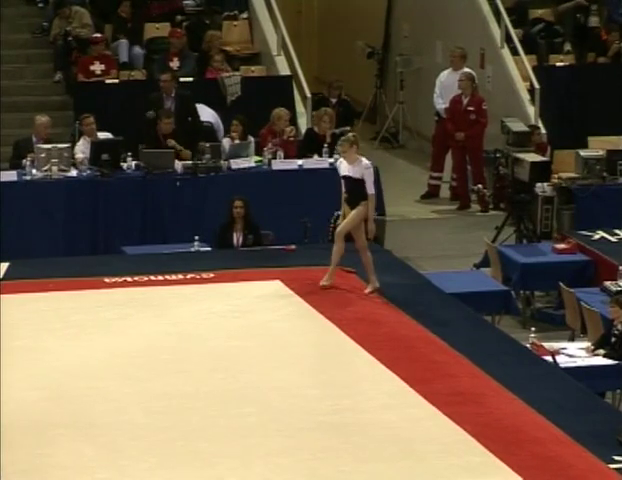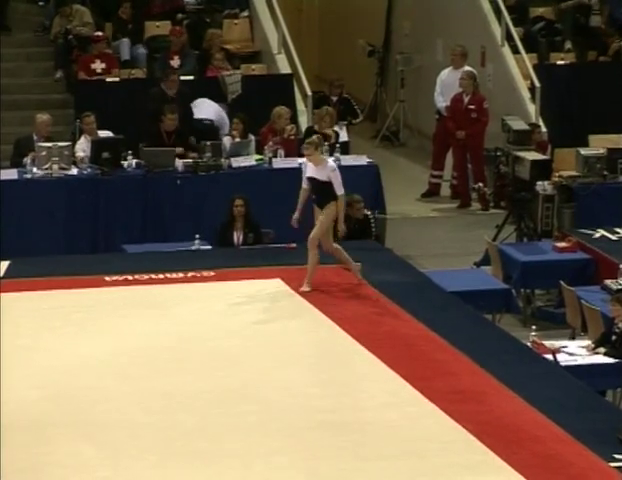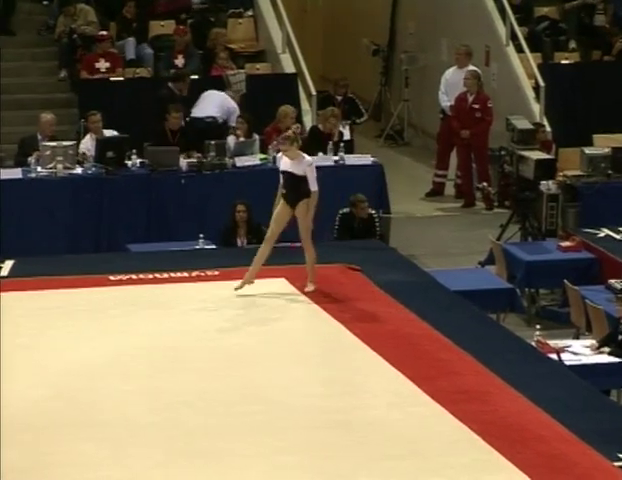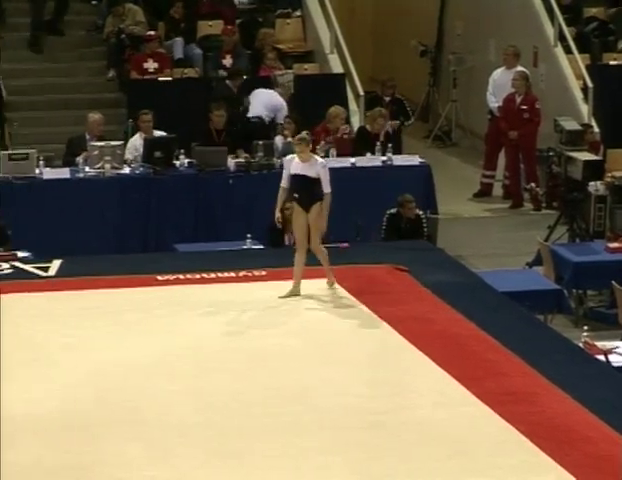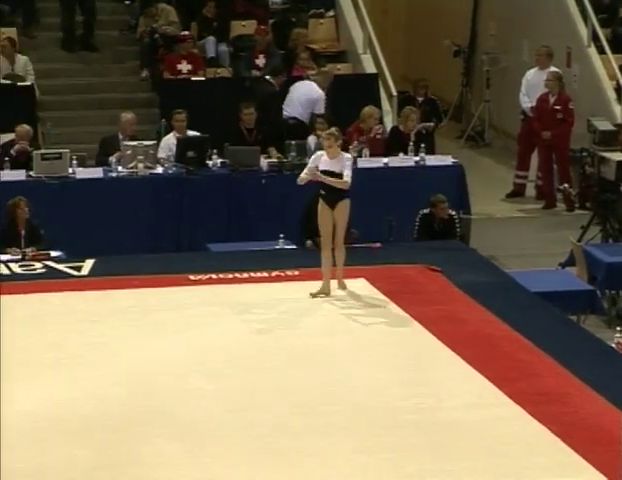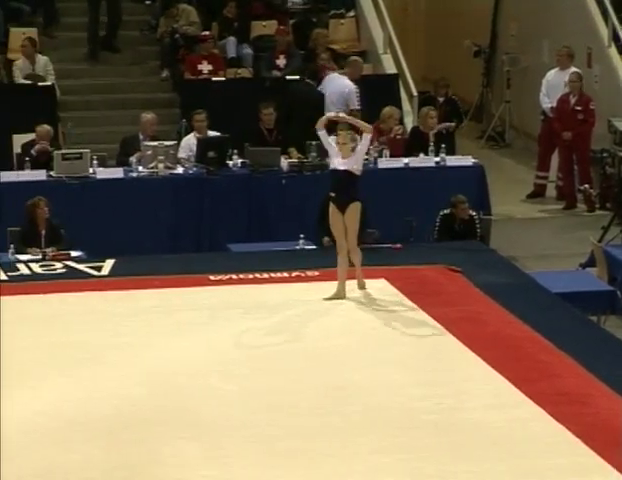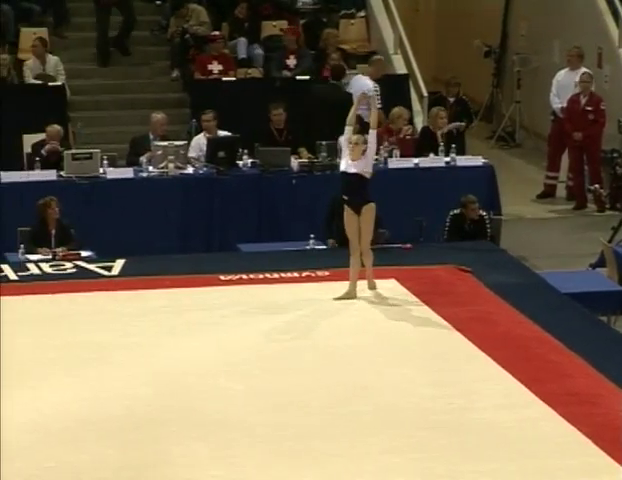
dt=0.4s
person 1, frame 1
left shoulder: (365, 165)
right shoulder: (340, 163)
left elbow: (371, 193)
left wrist: (370, 220)
right wrist: (342, 214)
left hip: (361, 205)
right hip: (348, 205)
left knee: (339, 233)
right knee: (360, 245)
left ankle: (330, 274)
right ankle: (373, 281)
person 1, frame 2
left shoulder: (330, 167)
right shoulder: (305, 164)
left elbow: (340, 194)
right elbow: (305, 188)
left wrist: (341, 221)
right wrist: (297, 211)
left hip: (330, 205)
right hip: (317, 205)
left knee: (312, 240)
right knee: (327, 245)
left ankle: (308, 281)
right ankle: (353, 266)
person 1, frame 3
left shoulder: (306, 162)
right shoulder: (281, 158)
left elbow: (314, 190)
left wrist: (310, 216)
right wrist: (278, 203)
left hip: (302, 202)
right hip: (286, 200)
left knee: (306, 241)
right knee: (269, 238)
left ankle: (311, 281)
right ankle: (249, 277)
person 1, frame 4
left shoulder: (320, 164)
right shoulder: (289, 161)
left elbow: (327, 192)
right elbow: (284, 186)
left wrist: (324, 217)
right wrist: (278, 209)
left hip: (315, 205)
right hip: (298, 205)
left knee: (315, 245)
right knee: (300, 245)
left ankle: (328, 273)
right ankle: (296, 286)
person 1, frame 5
left shoulder: (345, 158)
right shoulder: (318, 157)
left elbow: (346, 183)
right elbow: (300, 180)
left wrist: (323, 178)
right wrist: (308, 176)
left hip: (341, 201)
right hip: (324, 201)
left knee: (338, 241)
right knee: (326, 243)
left ankle: (340, 278)
right ankle: (325, 285)
person 1, frame 6
left shoulder: (357, 155)
right shoulder: (334, 152)
left elbow: (369, 131)
right elbow: (319, 129)
left wrist: (349, 120)
right wrist: (328, 118)
left hip: (351, 203)
right hip: (334, 204)
left knee: (351, 245)
right knee: (341, 247)
left ankle: (359, 276)
right ankle: (341, 288)
person 1, frame 7
left shoulder: (367, 159)
right shoulder: (345, 155)
left elbow: (373, 128)
right elbow: (349, 125)
left wrist: (373, 105)
right wrist: (357, 103)
left hip: (365, 206)
right hip: (349, 207)
left knee: (364, 246)
right knee: (353, 248)
left ankle: (370, 277)
right ankle: (352, 288)
person 2, frame 1
right shoulder: (443, 75)
right elbow: (436, 95)
right wrist: (443, 108)
right hip: (442, 117)
right knee: (437, 152)
right ankle: (433, 188)
person 2, frame 2
right shoulder: (444, 73)
right elbow: (437, 93)
right wrist: (444, 106)
right hip: (443, 115)
right knee: (438, 151)
right ankle: (434, 186)
person 2, frame 3
right shoulder: (449, 72)
right elbow: (442, 92)
right wrist: (449, 106)
right hip: (448, 115)
right knee: (442, 150)
left ankle: (461, 187)
right ankle: (438, 185)
person 2, frame 4
left shoulder: (522, 73)
right shoulder: (497, 73)
right elbow: (489, 93)
right wrist: (497, 107)
right hip: (496, 115)
right knee: (490, 151)
left ankle: (509, 187)
right ankle: (486, 186)
person 2, frame 5
right shoulder: (530, 73)
right elbow: (522, 94)
right wrist: (530, 107)
right hip: (528, 116)
right knee: (523, 152)
left ankle: (541, 188)
right ankle: (519, 187)
person 2, frame 6
right shoulder: (550, 74)
right elbow: (543, 94)
right wrist: (550, 107)
right hip: (549, 116)
right knee: (543, 152)
left ankle: (562, 188)
right ankle: (539, 187)
person 2, frame 7
right shoulder: (560, 74)
right elbow: (553, 94)
right wrist: (560, 108)
right hip: (559, 117)
right knee: (553, 152)
left ankle: (572, 188)
right ankle: (549, 187)
person 3, frame 1
left shoulder: (479, 101)
right shoulder: (455, 100)
left elbow: (482, 123)
right elbow: (449, 120)
left wrist: (466, 135)
right wrist: (454, 133)
left hip: (474, 142)
right hip: (456, 141)
left knee: (477, 170)
right knee: (459, 170)
left ankle: (483, 201)
right ankle: (464, 201)
person 3, frame 2
left shoulder: (480, 100)
right shoulder: (456, 99)
left elbow: (483, 122)
right elbow: (449, 118)
left wrist: (467, 133)
right wrist: (455, 131)
left hip: (474, 140)
right hip: (457, 140)
left knee: (478, 168)
right knee: (460, 169)
left ankle: (484, 200)
right ankle: (464, 199)
person 3, frame 3
left shoulder: (484, 99)
right shoulder: (460, 98)
left elbow: (488, 121)
right elbow: (454, 118)
left wrist: (471, 132)
right wrist: (459, 131)
left hip: (479, 140)
right hip: (461, 139)
left knee: (482, 168)
right knee: (464, 168)
left ankle: (488, 199)
right ankle: (469, 198)
person 3, frame 4
left shoulder: (532, 100)
right shoulder: (508, 99)
left elbow: (535, 122)
right elbow: (502, 118)
left wrist: (519, 133)
right wrist: (507, 132)
left hip: (527, 140)
right hip: (510, 140)
left knee: (530, 168)
right knee: (512, 169)
left ankle: (536, 200)
right ankle: (517, 199)
person 3, frame 5
left shoulder: (566, 100)
right shoulder: (542, 99)
left elbow: (569, 122)
right elbow: (535, 119)
left wrist: (552, 133)
right wrist: (541, 132)
left hip: (560, 140)
right hip: (543, 140)
left knee: (563, 169)
right knee: (545, 169)
left ankle: (569, 201)
right ankle: (549, 200)
person 3, frame 6
left shoulder: (587, 100)
right shoulder: (562, 99)
left elbow: (590, 123)
right elbow: (556, 119)
left wrist: (573, 134)
right wrist: (562, 132)
left hip: (581, 141)
right hip: (564, 140)
left knee: (584, 170)
right knee: (566, 170)
left ankle: (590, 202)
right ankle: (570, 200)
person 3, frame 7
left shoulder: (597, 100)
right shoulder: (572, 100)
left elbow: (600, 123)
right elbow: (566, 119)
left wrist: (584, 134)
right wrist: (572, 133)
left hip: (591, 141)
right hip: (574, 141)
left knee: (594, 170)
right knee: (576, 170)
left ankle: (600, 202)
right ankle: (580, 201)
